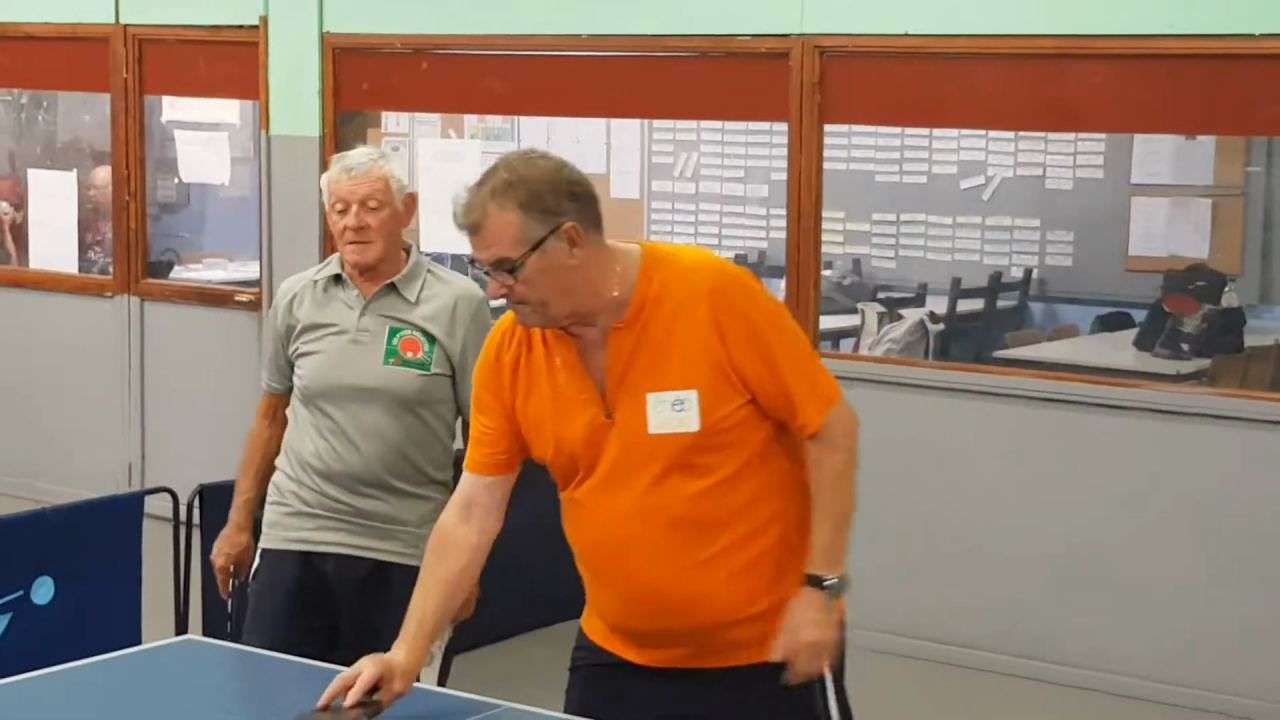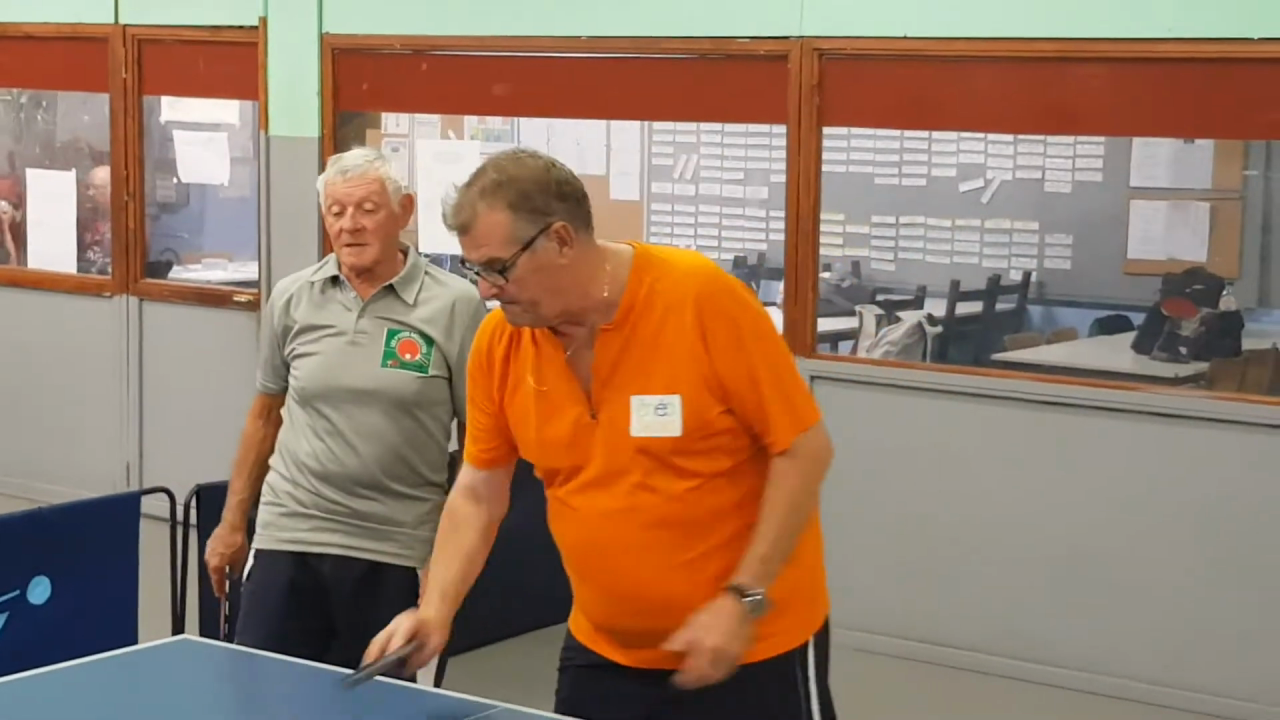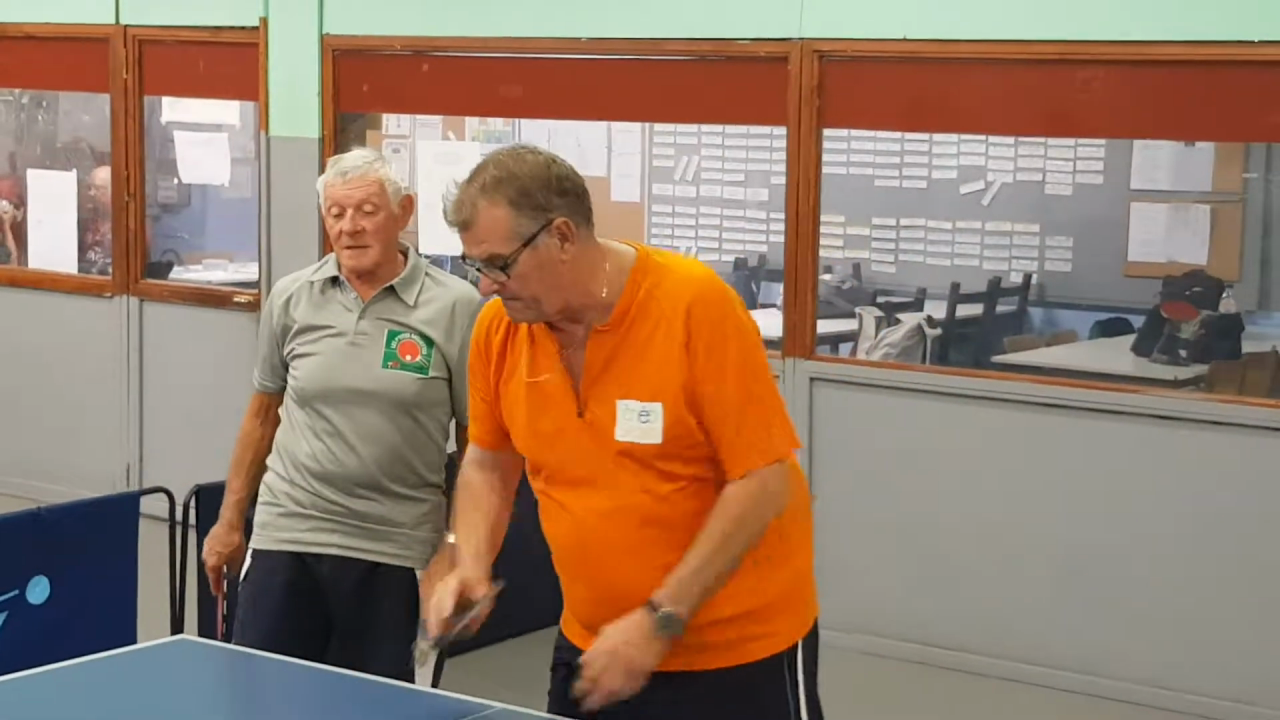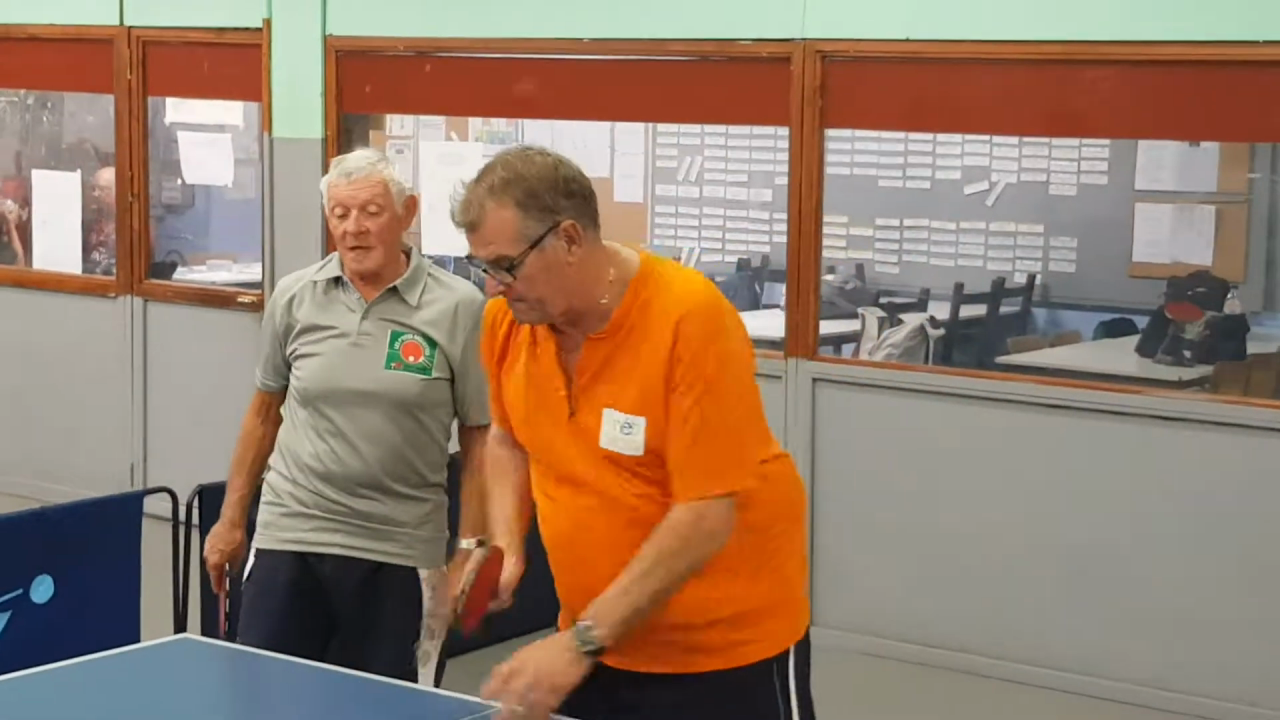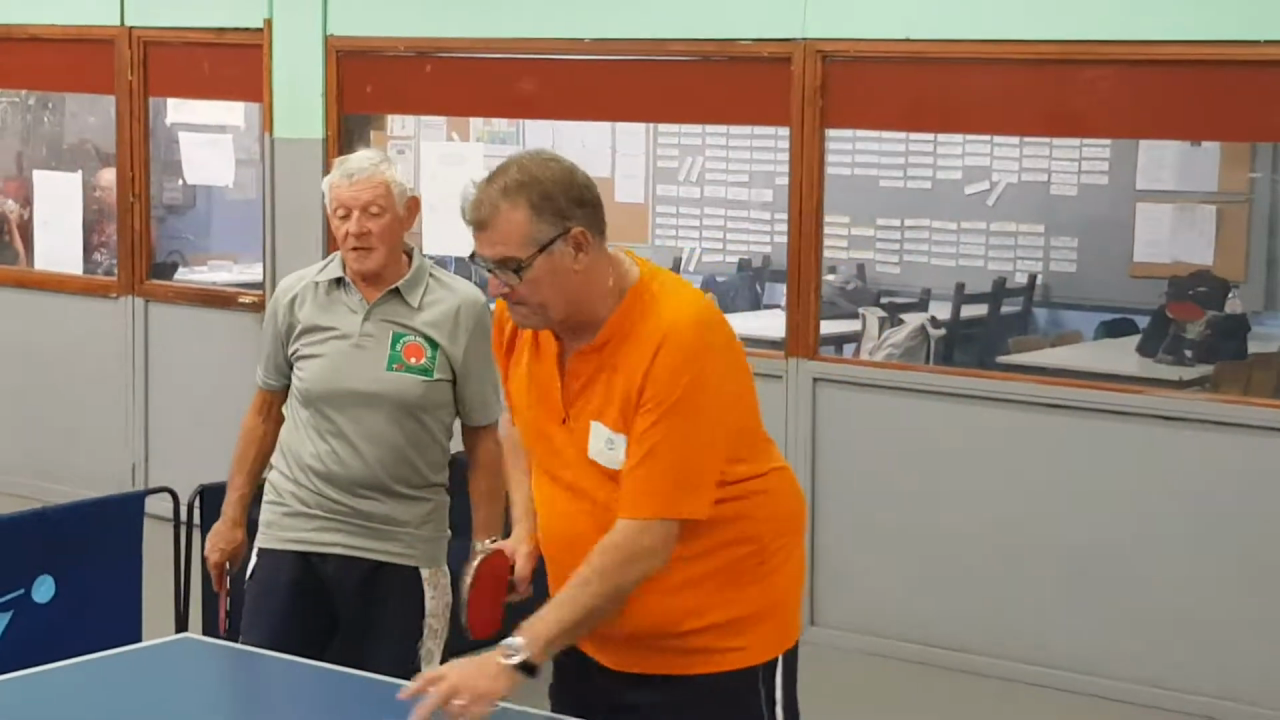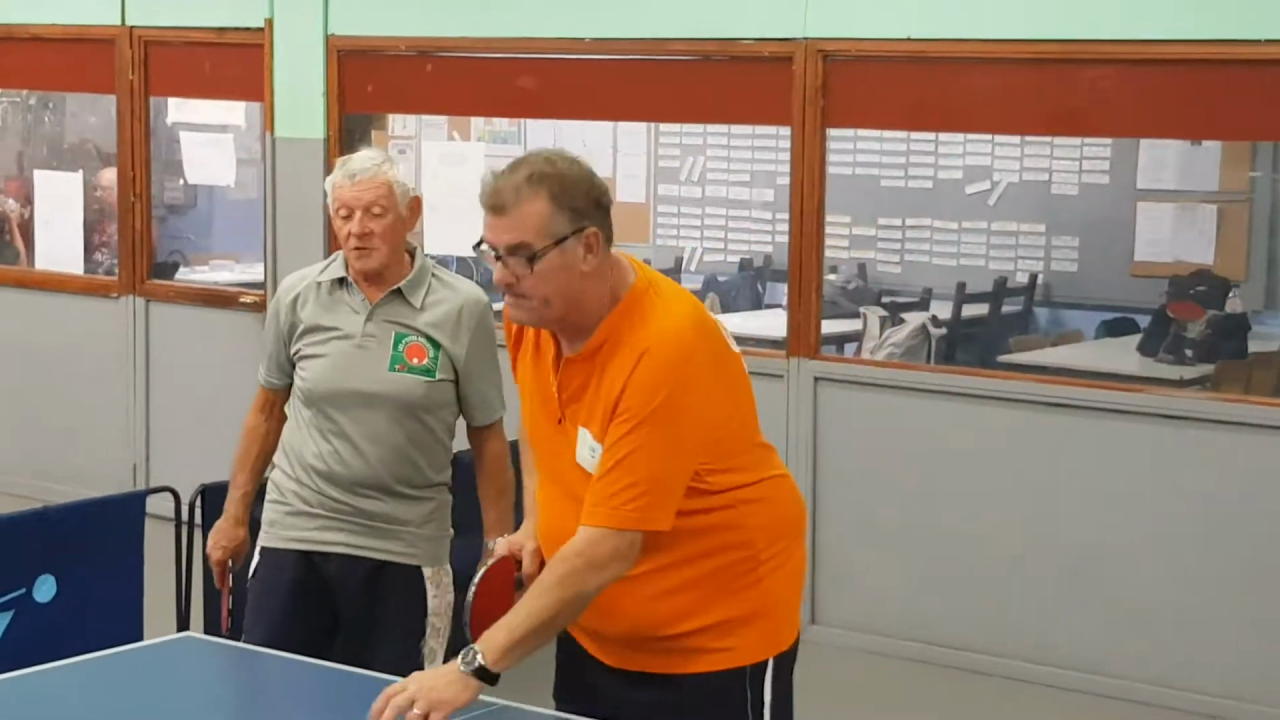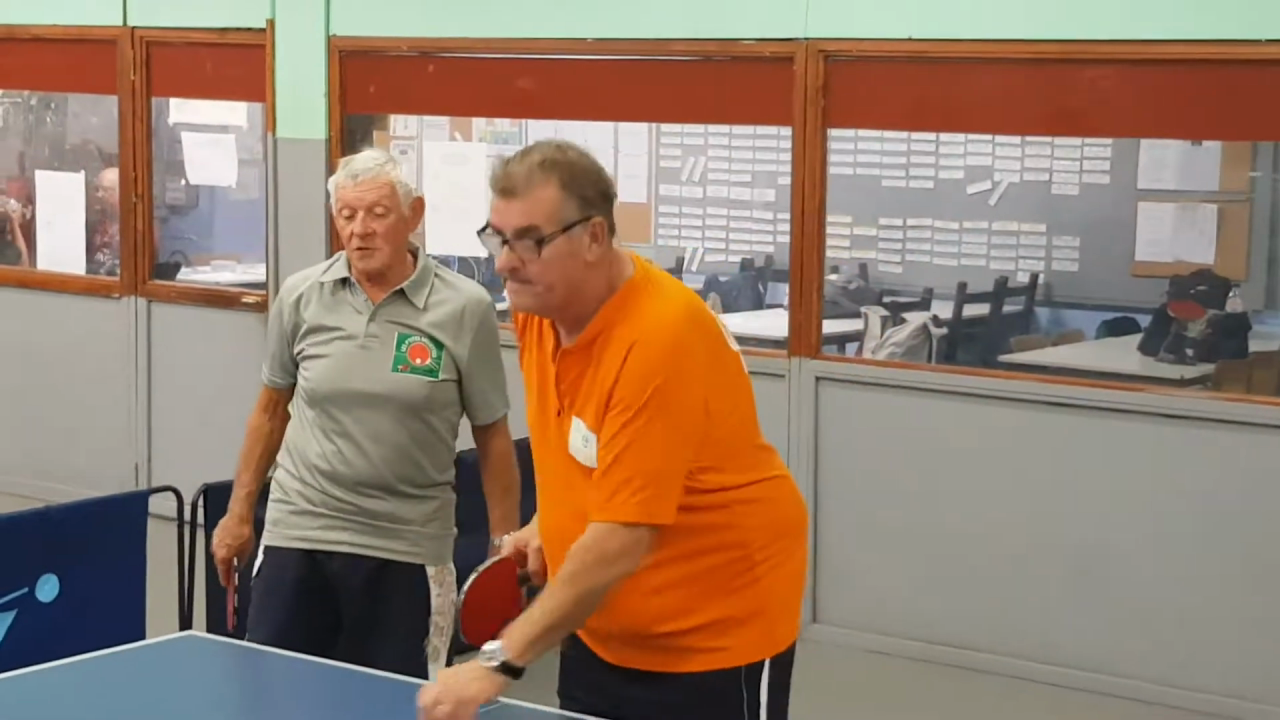
dt=0.1s
person 1, frame 1
left shoulder: (713, 294)
right shoulder: (508, 351)
left elbow: (832, 430)
right elbow: (473, 512)
left wrist: (821, 587)
right wrist: (407, 652)
left hip: (766, 645)
right hip: (618, 650)
person 1, frame 2
left shoulder: (700, 298)
right shoulder: (498, 339)
left elbow: (806, 450)
right elbow: (477, 494)
left wrist: (742, 602)
right wrist: (433, 611)
left hip: (748, 647)
right hip: (604, 651)
person 1, frame 3
left shoulder: (693, 307)
right shoulder: (497, 330)
left elbow: (762, 480)
right elbow: (488, 462)
left wrist: (659, 621)
right wrist: (471, 563)
left hip: (741, 648)
right hip: (600, 646)
person 1, frame 4
left shoulder: (689, 320)
right shoulder: (505, 319)
left elbow: (709, 513)
left wrist: (583, 640)
right wrist: (505, 544)
left hip: (730, 647)
right hip: (601, 641)
person 1, frame 5
left shoulder: (678, 337)
right shoulder: (517, 316)
left elbow: (646, 538)
left wrist: (513, 658)
right wrist: (526, 530)
left hip: (718, 647)
right hip: (590, 641)
person 1, frame 6
left shoulder: (666, 347)
right shoulder: (527, 310)
left elbow: (612, 545)
left wrist: (473, 667)
right wrist: (537, 526)
left hip: (712, 642)
right hip: (595, 632)
person 1, frame 7
left shoulder: (662, 339)
right shoulder: (535, 303)
left elbow: (624, 540)
left wrist: (499, 661)
right wrist: (546, 522)
left hip: (716, 640)
right hip: (601, 631)
person 2, frame 1
left shoulder: (458, 303)
right shoulder: (296, 298)
right elbow: (271, 416)
right wrist: (239, 521)
left hip: (403, 554)
right hip: (294, 542)
person 2, frame 2
left shoulder: (456, 306)
right shoulder: (291, 299)
right elbow: (265, 415)
right wrist: (232, 521)
left hip: (398, 555)
right hip: (287, 541)
person 2, frame 3
left shoulder: (455, 306)
right shoulder: (290, 298)
right elbow: (263, 413)
right wrist: (230, 519)
left hip: (396, 556)
right hip: (285, 542)
person 2, frame 4
left shoulder: (458, 307)
right shoulder: (293, 298)
left elbow: (479, 439)
right elbow: (265, 411)
left wrist: (470, 550)
right wrist: (232, 517)
left hip: (399, 555)
right hip: (290, 542)
person 2, frame 5
left shoulder: (460, 308)
right shoulder: (294, 297)
left elbow: (484, 439)
right elbow: (266, 410)
right wrist: (233, 516)
left hip: (400, 555)
right hip: (290, 541)
person 2, frame 6
left shoulder: (462, 308)
right shoulder: (296, 296)
left elbow: (488, 437)
right elbow: (268, 408)
right wrist: (235, 513)
left hip: (403, 554)
right hip: (293, 540)
person 2, frame 7
left shoulder: (465, 307)
right shoulder: (299, 296)
left elbow: (493, 436)
right elbow: (272, 407)
left wrist: (506, 547)
right wrist: (240, 511)
left hip: (406, 553)
right hip: (296, 539)
